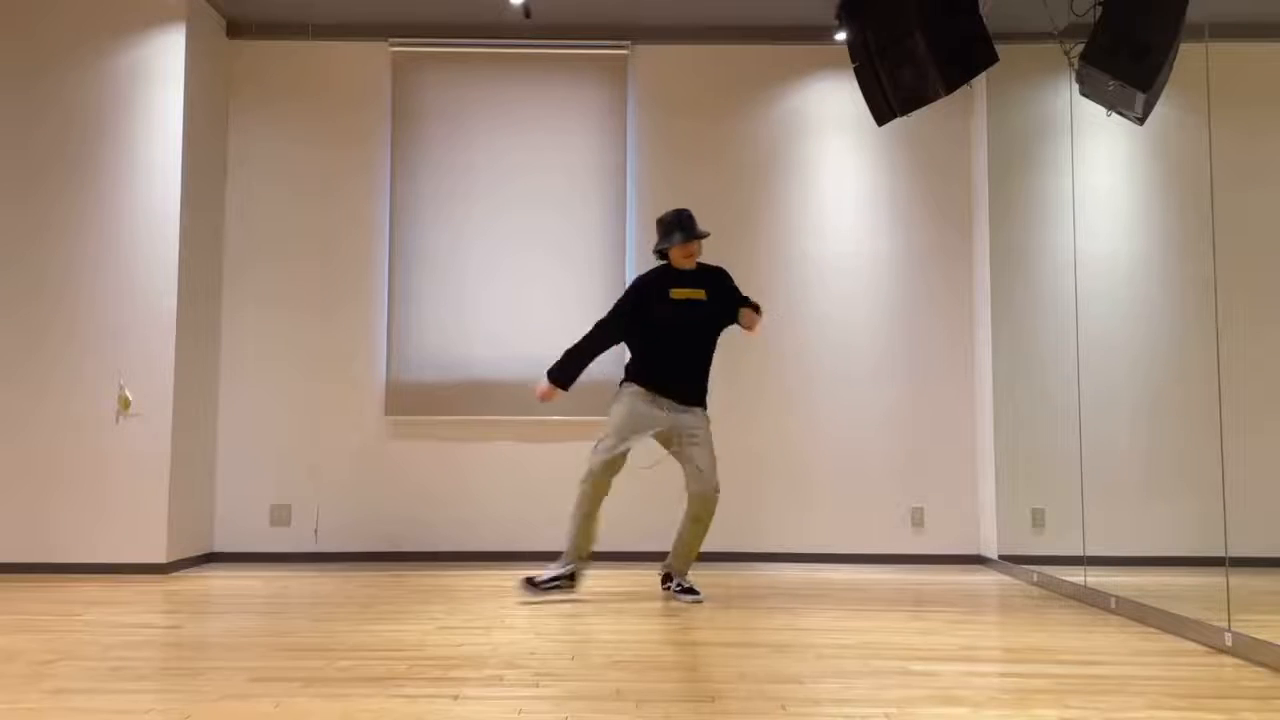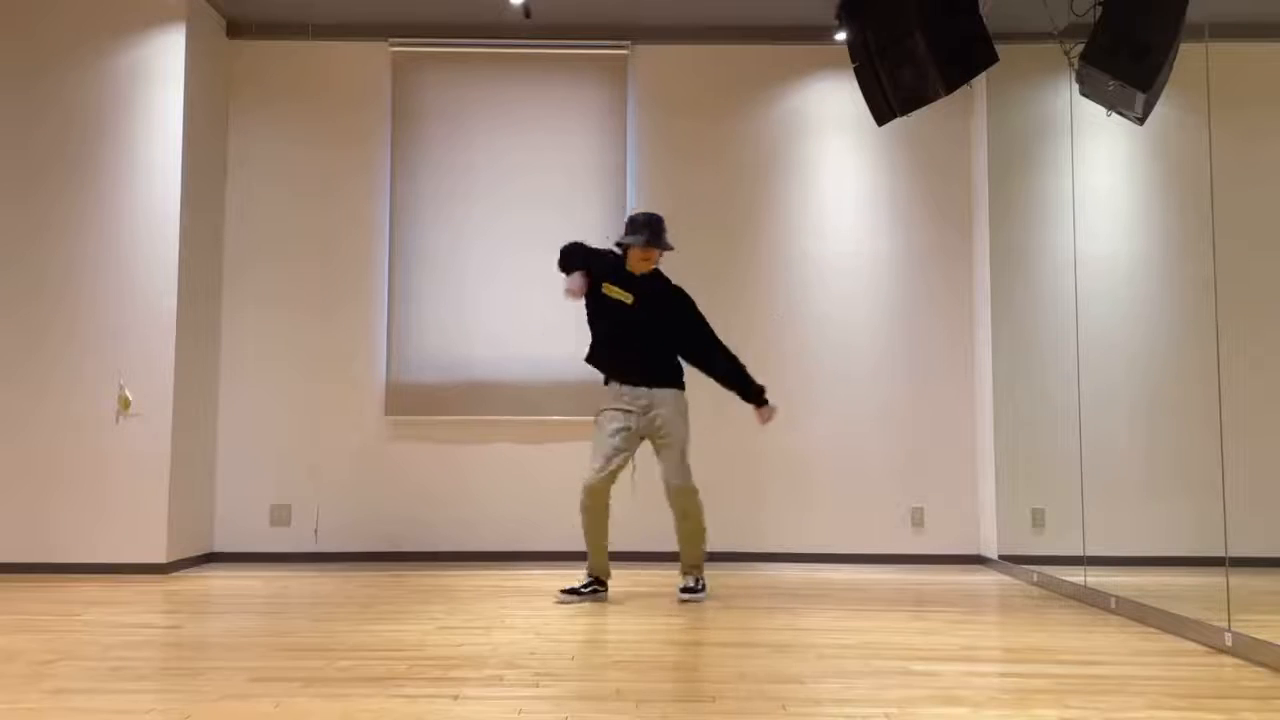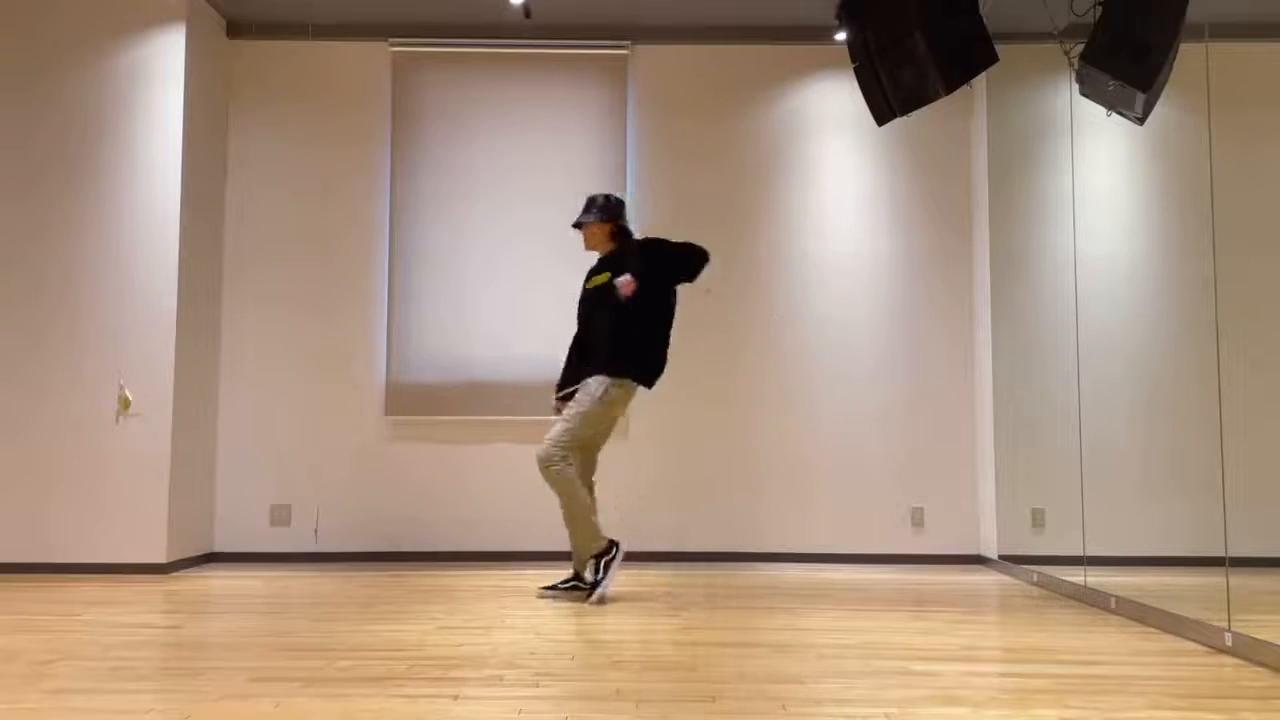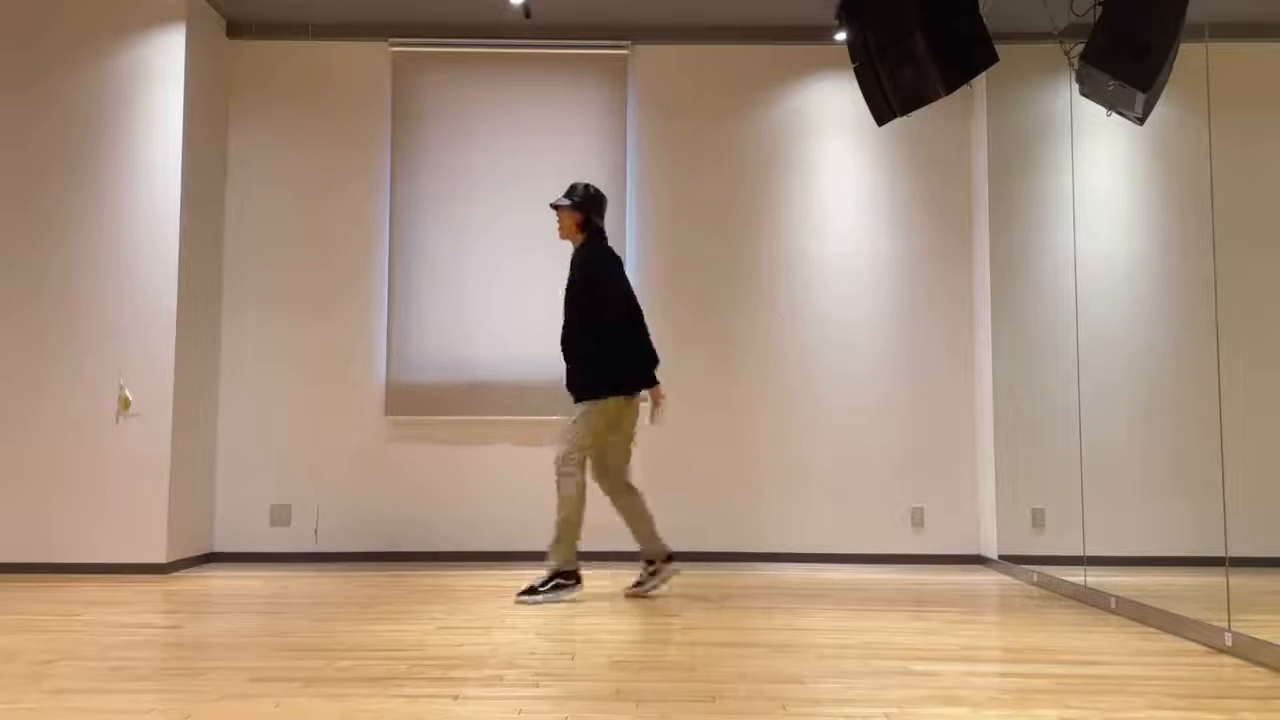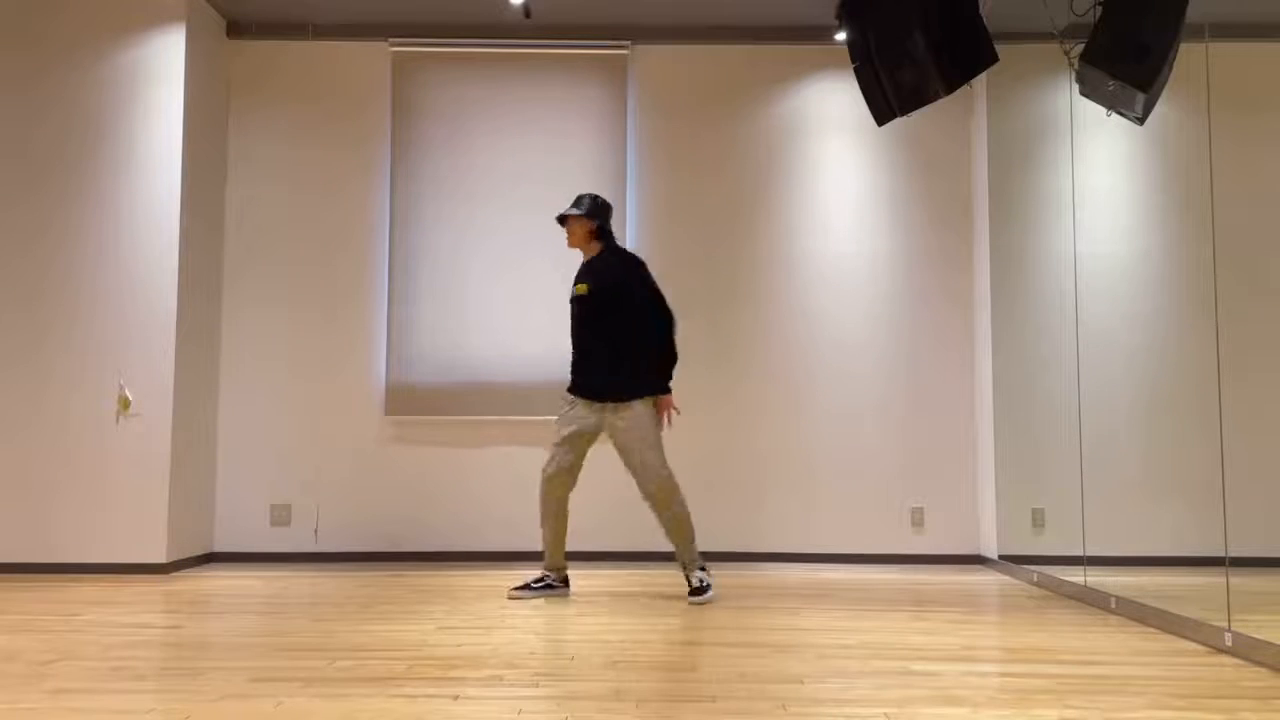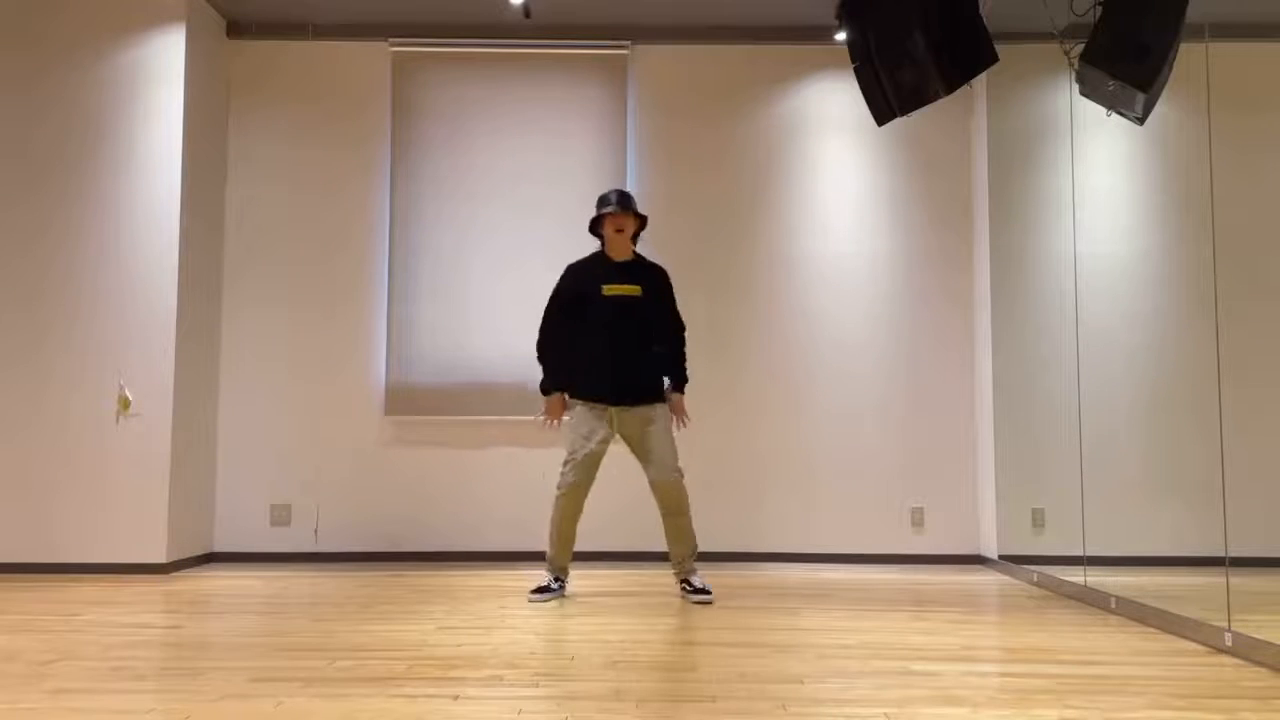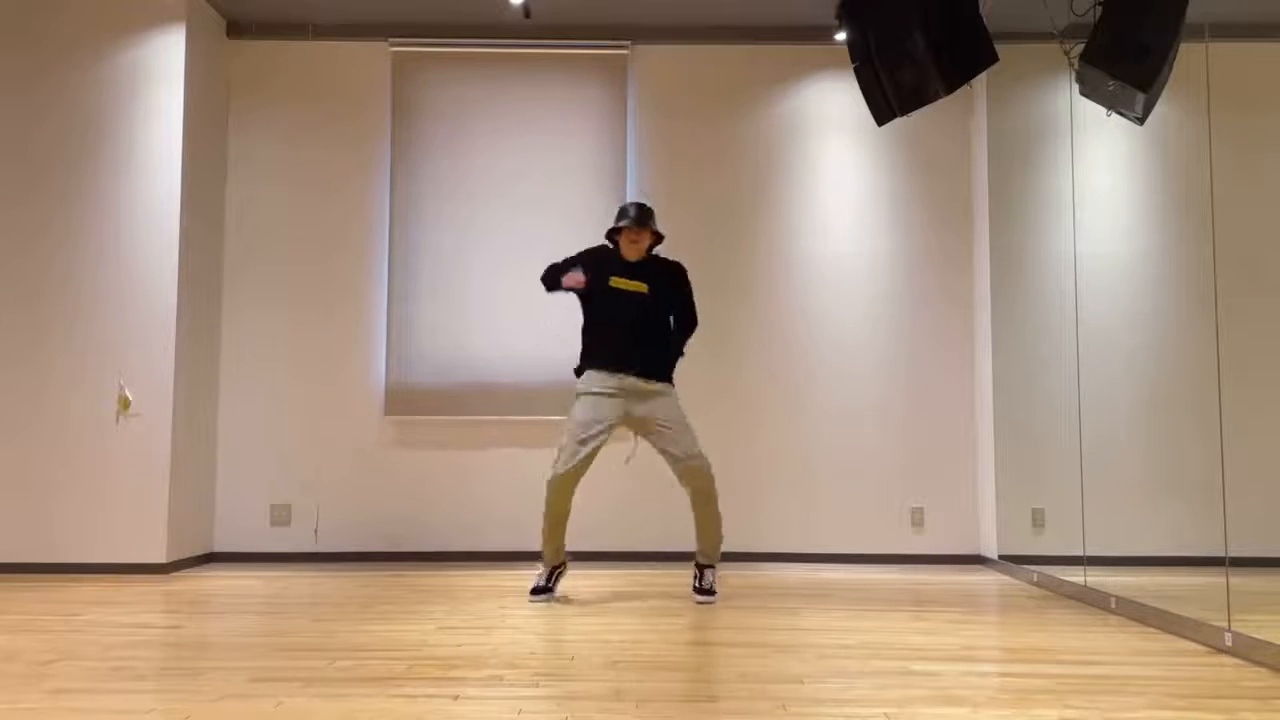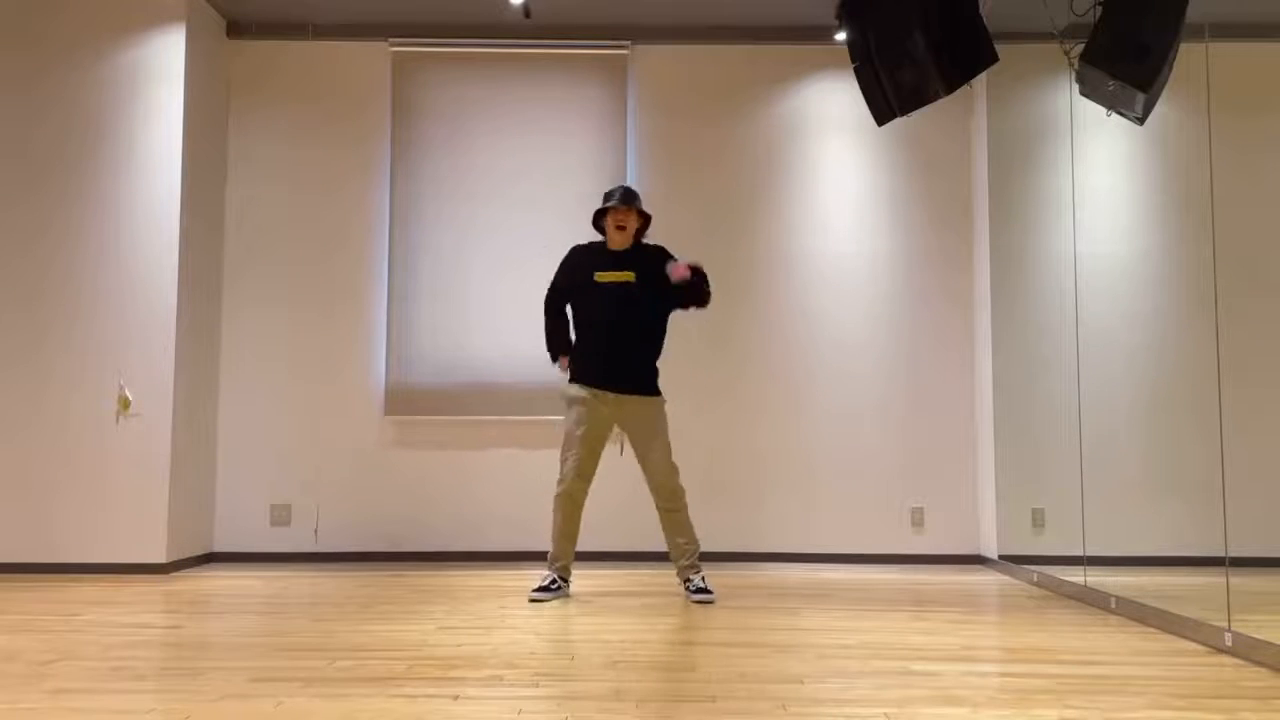
dt=0.3s
person 1, frame 1
left shoulder: (717, 281)
right shoulder: (651, 285)
left elbow: (737, 308)
right elbow: (606, 332)
left wrist: (749, 313)
right wrist: (558, 376)
left hip: (690, 407)
right hip: (641, 394)
left knee: (706, 492)
right knee: (600, 465)
left ankle: (675, 574)
right ankle: (569, 566)
person 1, frame 2
left shoulder: (670, 296)
right shoulder: (608, 266)
left elbow: (710, 351)
right elbow: (571, 254)
left wrist: (757, 397)
right wrist: (575, 272)
left hip: (665, 395)
right hip: (621, 395)
left knee: (680, 488)
right knee: (595, 484)
left ankle: (692, 571)
right ankle: (597, 577)
person 1, frame 3
left shoulder: (642, 255)
right shoulder: (594, 275)
left elbow: (695, 259)
left wrist: (641, 278)
right wrist: (563, 391)
left hip: (618, 378)
right hip: (593, 379)
left knee: (551, 455)
right knee: (576, 471)
left ankle: (602, 549)
right ankle: (584, 573)
person 1, frame 4
left shoulder: (592, 259)
right shoulder: (597, 258)
left elbow: (623, 318)
right elbow: (628, 318)
right wrist: (648, 377)
left hip: (601, 386)
right hip: (618, 386)
left knee: (570, 471)
right knee: (612, 476)
left ankle: (563, 572)
right ankle: (656, 556)
person 1, frame 5
left shoulder: (623, 266)
right shoulder: (587, 272)
left elbow: (658, 322)
left wrist: (660, 386)
left hip: (629, 398)
right hip: (584, 396)
left knee: (656, 479)
right knee: (554, 477)
left ankle: (694, 568)
right ankle: (554, 573)
person 1, frame 6
left shoulder: (654, 275)
right shoulder: (579, 274)
left elbow: (672, 333)
right elbow: (552, 330)
left wrist: (676, 389)
right wrist: (552, 389)
left hip: (645, 400)
right hip: (589, 400)
left knee: (669, 482)
right knee: (572, 485)
left ankle: (686, 571)
right ankle: (556, 574)
person 1, frame 7
left shoulder: (670, 274)
right shoulder: (595, 262)
left elbow: (686, 322)
right elbow: (551, 276)
left wrist: (667, 359)
right wrist: (564, 277)
left hip: (654, 389)
right hip: (600, 386)
left knee: (697, 471)
right knee: (563, 475)
left ankle: (706, 564)
right ankle: (553, 563)
person 1, frame 8
left shoulder: (654, 259)
right shoulder: (579, 259)
left elbow: (697, 298)
right elbow: (554, 303)
left wrist: (691, 276)
right wrist: (560, 350)
left hip: (641, 391)
right hip: (587, 389)
left knee: (665, 480)
right knee: (572, 480)
left ankle: (690, 571)
right ankle: (559, 573)
